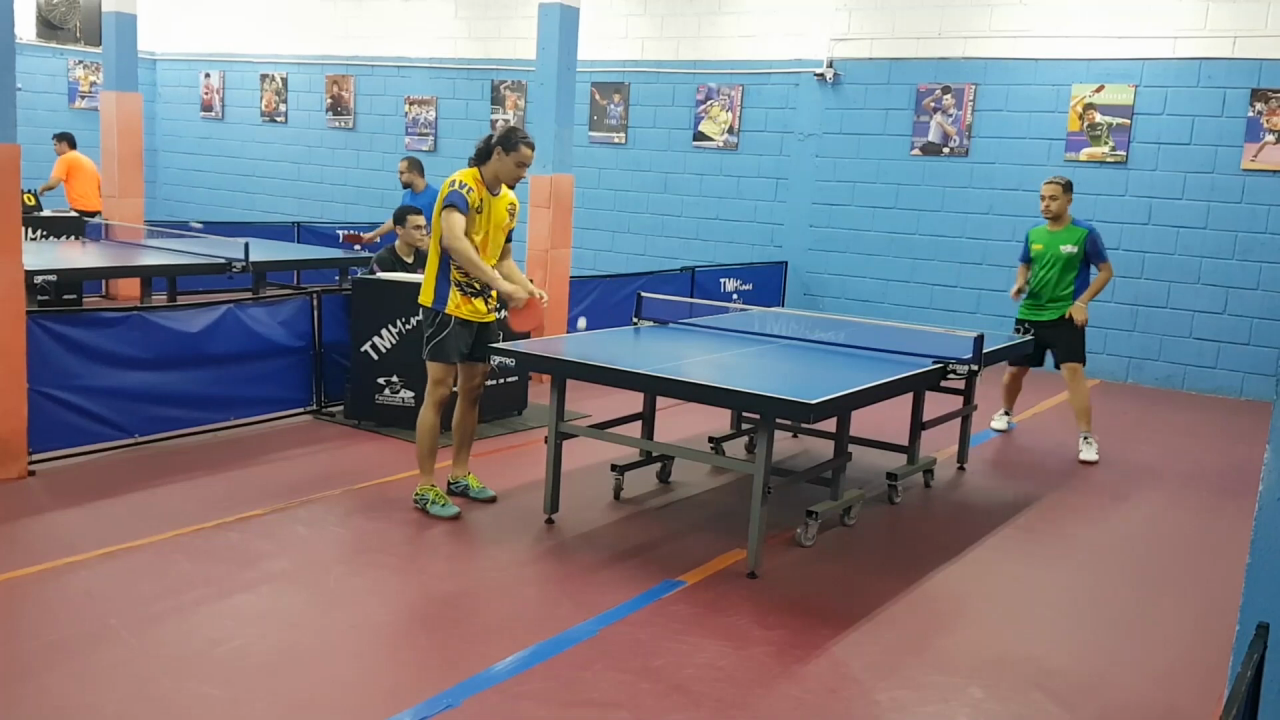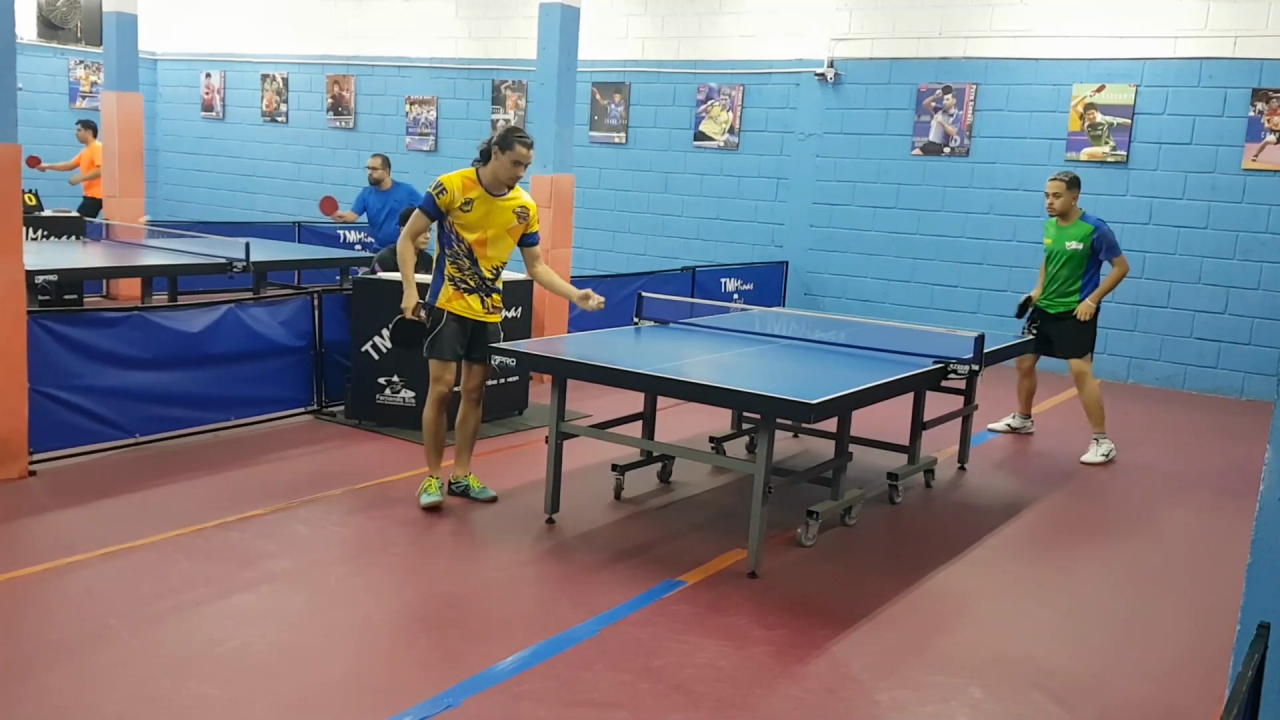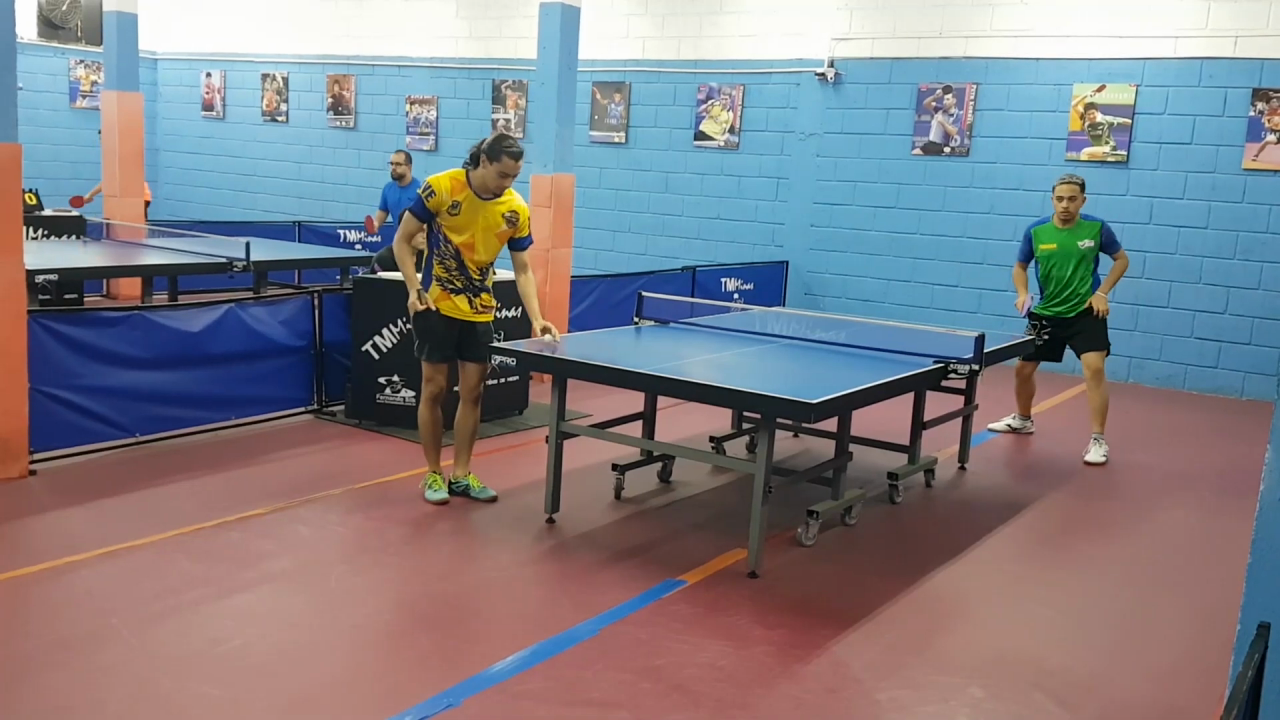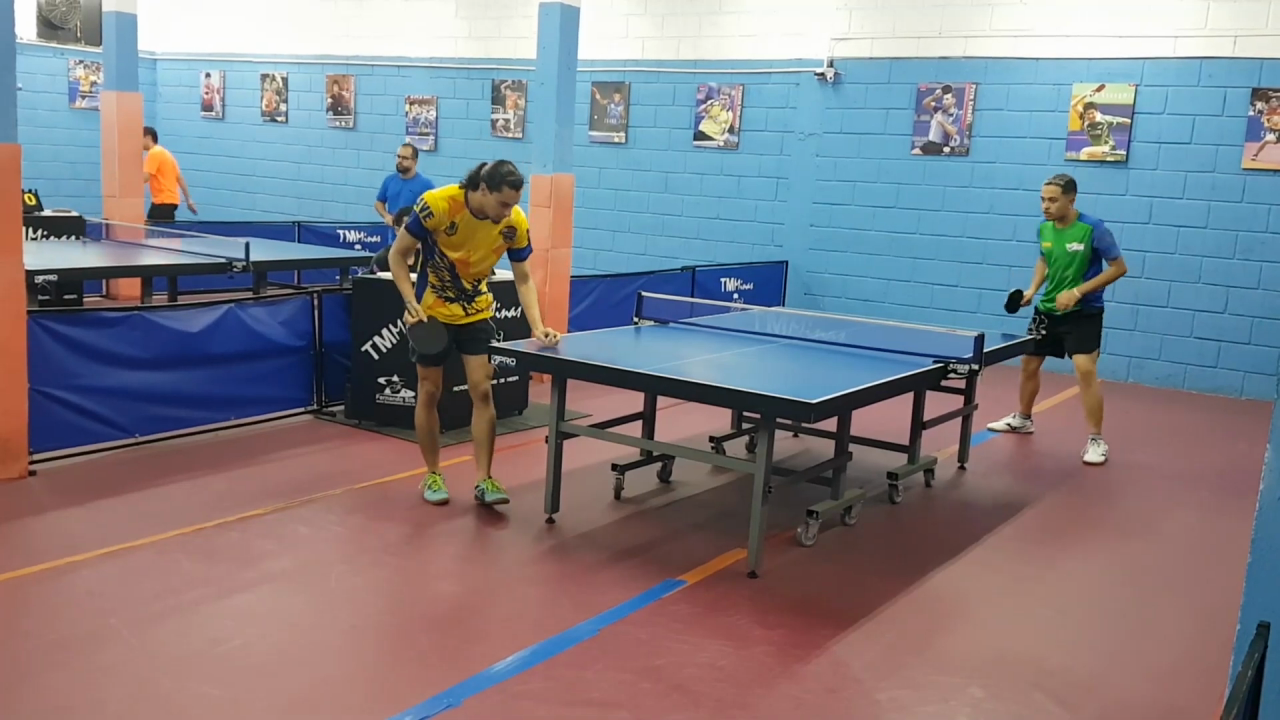
dt=0.5s
person 1, frame 1
left shoulder: (510, 202)
right shoulder: (461, 186)
right elbow: (452, 241)
left wrist: (525, 287)
right wrist: (499, 285)
left hip: (482, 311)
right hip: (447, 304)
left knee: (472, 391)
right knee: (439, 392)
left ankle: (459, 475)
right ankle: (425, 487)
person 1, frame 2
left shoulder: (525, 207)
right shoulder: (451, 187)
left elbow: (536, 266)
right elbow: (407, 238)
left wrist: (574, 294)
right wrist: (409, 290)
left hip: (488, 311)
right hip: (447, 305)
left knee: (474, 392)
right knee: (441, 389)
left ankle: (461, 475)
right ankle: (433, 477)
person 1, frame 3
left shoulder: (516, 209)
right shoulder: (439, 187)
left elbow: (522, 270)
right elbow: (402, 241)
left wrist: (536, 318)
right wrist: (415, 288)
left hip: (479, 312)
right hip: (437, 308)
left knee: (472, 393)
right knee: (434, 390)
left ankle: (461, 475)
right ankle: (433, 474)
person 1, frame 4
left shoulder: (515, 223)
right shoulder: (436, 204)
left elbow: (523, 279)
right elbow: (397, 254)
left wrist: (537, 326)
right wrist: (410, 302)
left hip: (477, 314)
right hip: (432, 313)
left knee: (482, 391)
right knee: (429, 392)
left ankle: (484, 480)
right ankle: (432, 475)
person 2, frame 1
left shoulder: (1085, 234)
right shoulder: (1033, 234)
left elbow: (1105, 271)
left wrist: (1082, 303)
right wrist: (1018, 286)
left hip: (1066, 317)
right hip: (1030, 315)
left knee: (1073, 371)
right knee: (1015, 370)
left ankle: (1087, 438)
right ankle: (1006, 412)
person 2, frame 2
left shoulder: (1095, 229)
right shoulder: (1049, 226)
left elbow: (1121, 267)
left wrist: (1092, 300)
right wrist: (1038, 289)
left hip: (1076, 313)
right hip: (1044, 309)
left knee: (1081, 371)
right knee: (1024, 362)
left ankle: (1102, 441)
right ankle: (1023, 419)
person 2, frame 3
left shoulder: (1097, 227)
right shoulder: (1035, 231)
left elbow: (1122, 259)
right elbow: (1020, 267)
left wrist: (1103, 292)
right wrist: (1022, 294)
left hip: (1085, 312)
right hip: (1045, 314)
left knee: (1094, 369)
right knee: (1023, 368)
left ankle: (1098, 440)
right ankle: (1022, 420)
person 2, frame 4
left shoulder: (1093, 228)
right shoulder: (1044, 228)
left elbow: (1119, 268)
left wrist: (1077, 292)
right wrist: (1033, 288)
left hip: (1084, 312)
right hip: (1048, 310)
left knee: (1085, 370)
right knee: (1029, 366)
left ankle: (1097, 440)
right ankle: (1023, 419)
